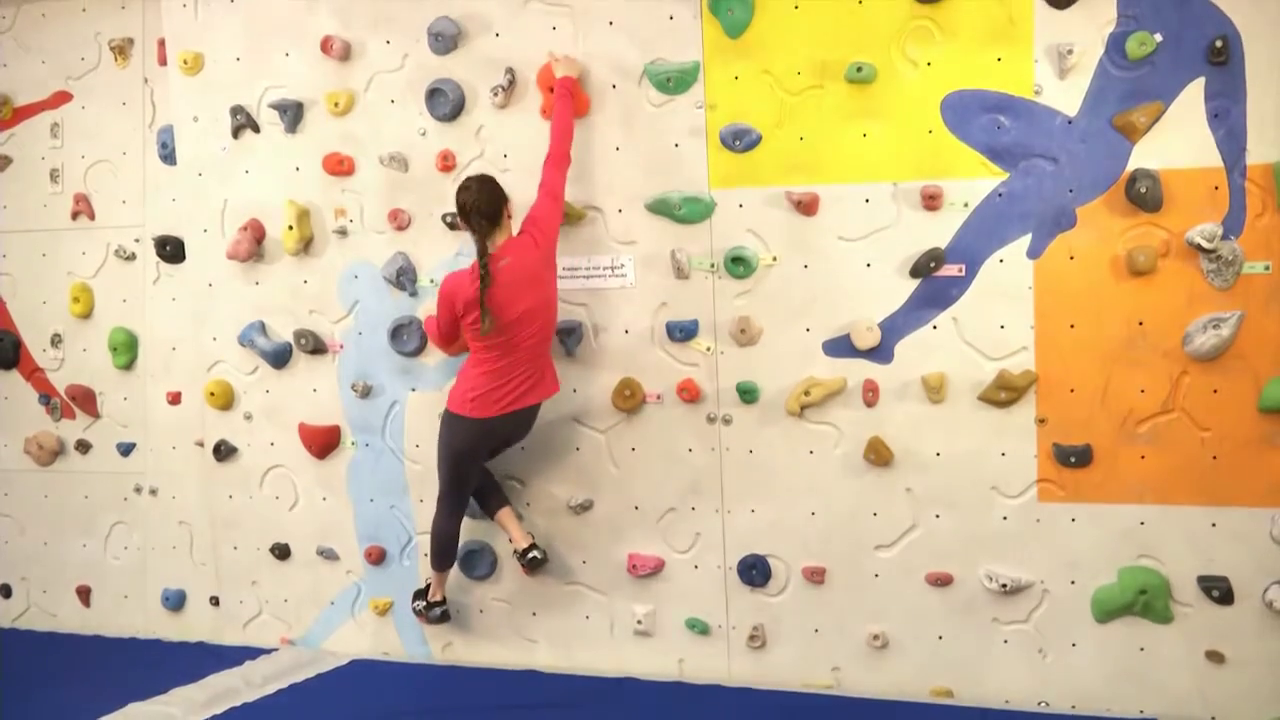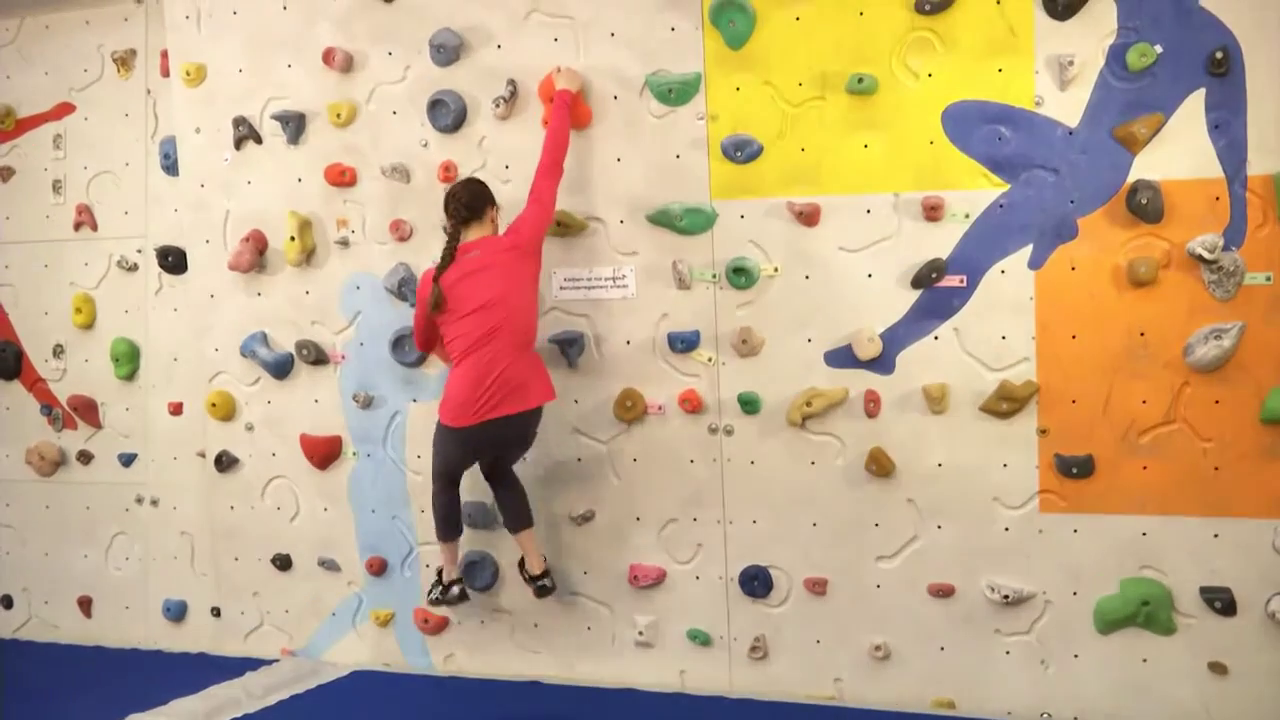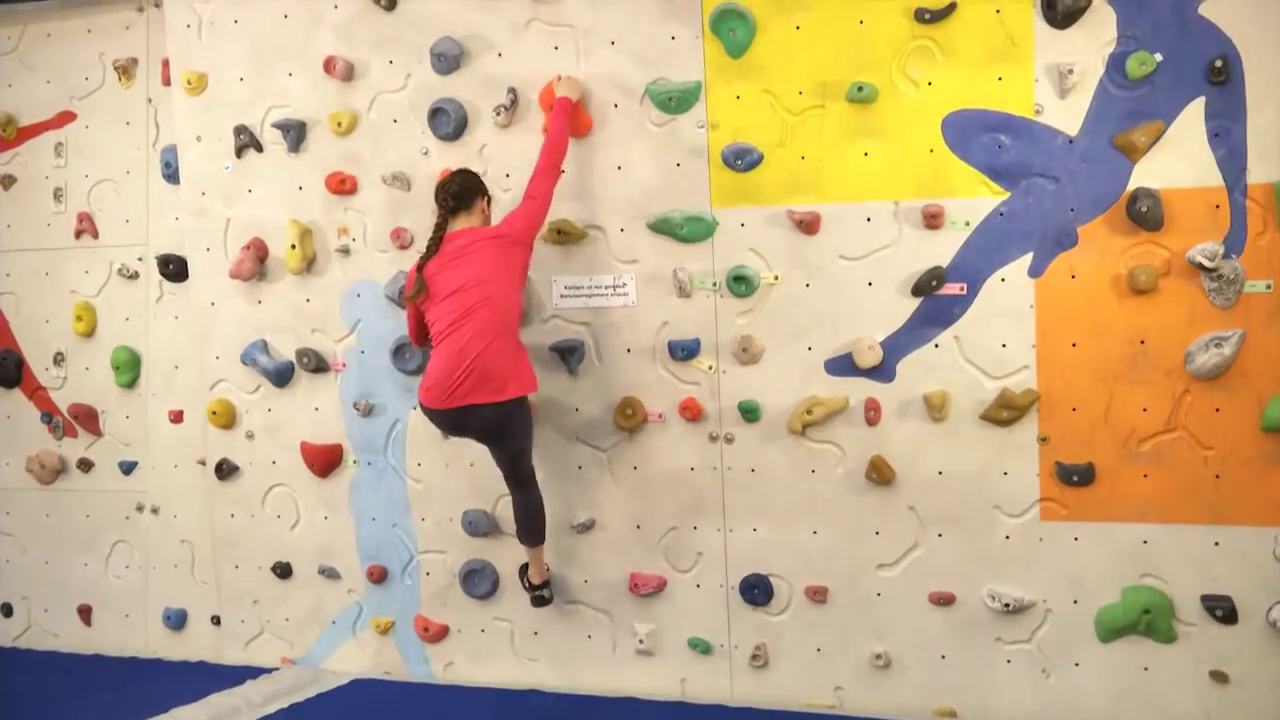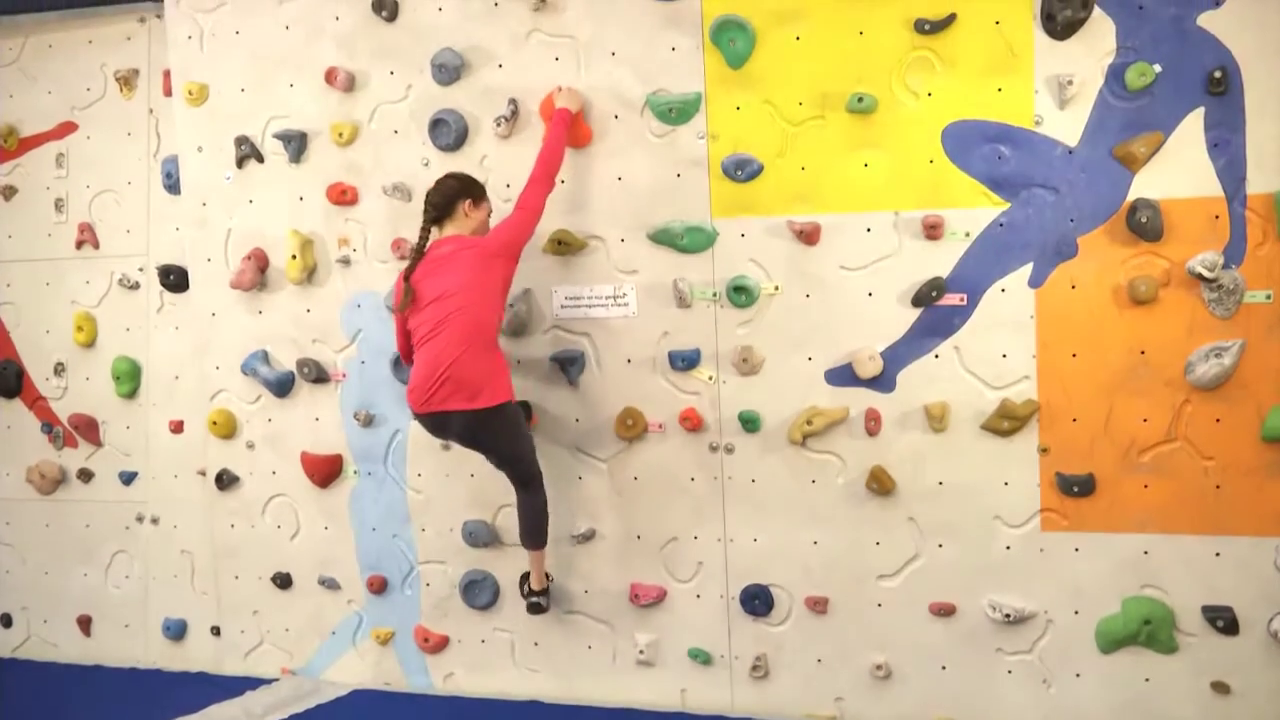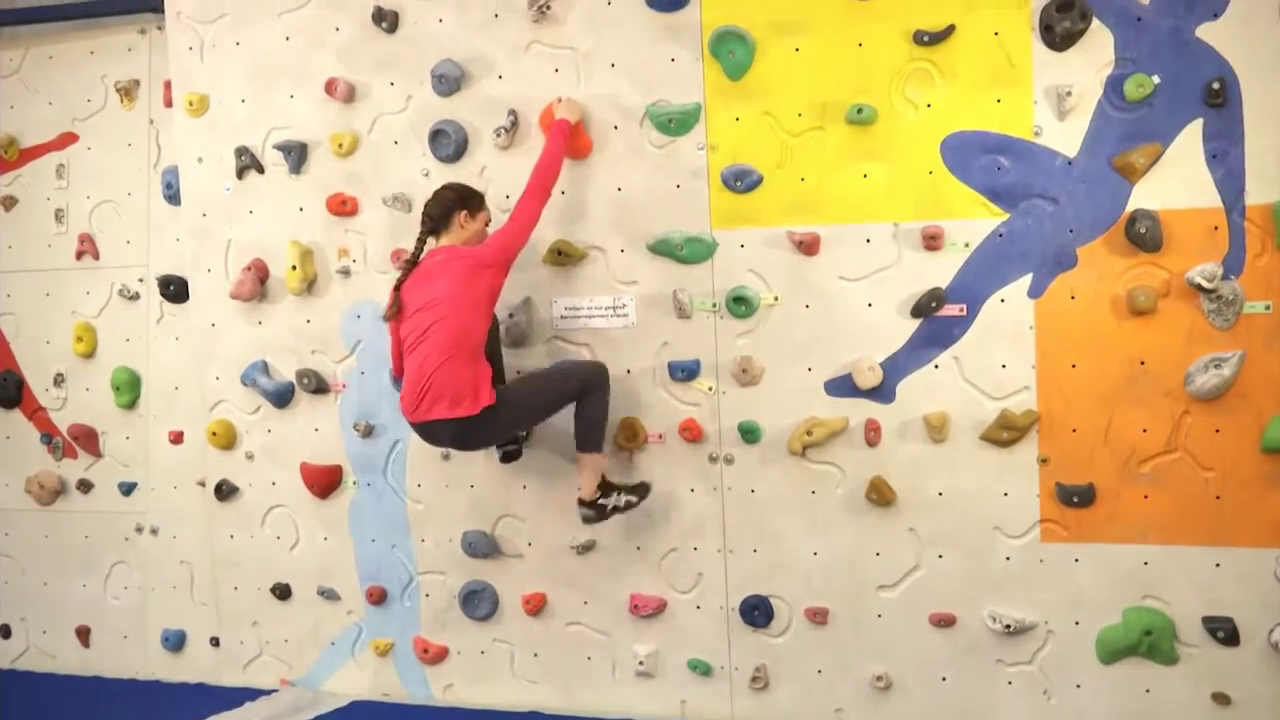
dt=0.4s
person 1, frame 1
left shoulder: (457, 286)
right shoulder: (540, 243)
left elbow: (445, 340)
right elbow: (558, 160)
left wrist: (428, 322)
right wrist: (565, 84)
left hip: (474, 411)
right hip: (526, 408)
left knee: (451, 497)
right knee: (470, 466)
left ankle: (435, 595)
right ankle: (523, 542)
person 1, frame 2
left shoulder: (433, 282)
right shoulder: (521, 247)
left elbow: (425, 345)
right elbow: (549, 172)
right wrist: (564, 96)
left hip: (465, 417)
right hip: (523, 410)
left knee: (445, 480)
right knee: (499, 469)
left ankle: (448, 575)
right ankle: (536, 567)
person 1, frame 3
left shoulder: (421, 271)
right shoulder: (509, 239)
right elbow: (546, 173)
right wrist: (563, 102)
left hip: (441, 406)
right hip: (502, 399)
right knee: (520, 476)
right ankle: (538, 577)
person 1, frame 4
left shoulder: (410, 275)
right shoulder: (494, 247)
right elbow: (539, 185)
right wrist: (563, 113)
left hip: (428, 411)
right hip: (481, 407)
right knee: (528, 480)
right ankle: (537, 584)
person 1, frame 5
left shoulder: (407, 283)
right shoulder: (484, 258)
left elbow: (399, 370)
right elbow: (534, 196)
right wrist: (562, 125)
left hip: (424, 425)
right hip: (469, 420)
right knee: (593, 377)
left ankle: (507, 437)
right ankle: (592, 494)
